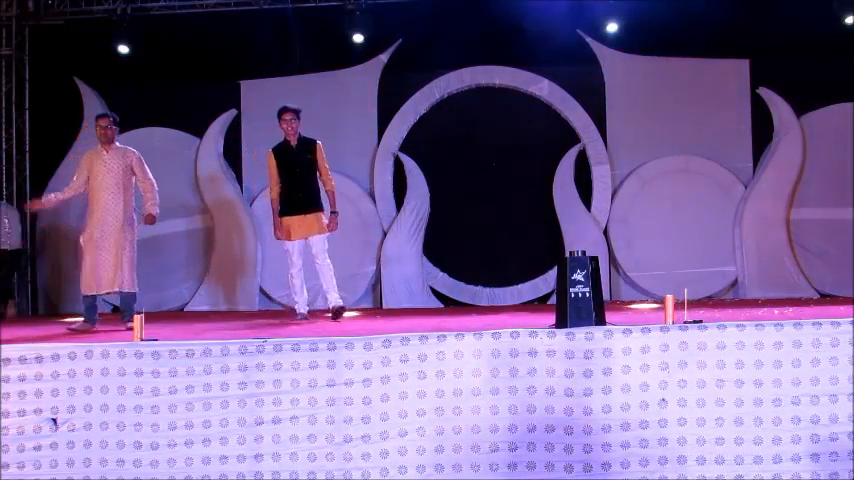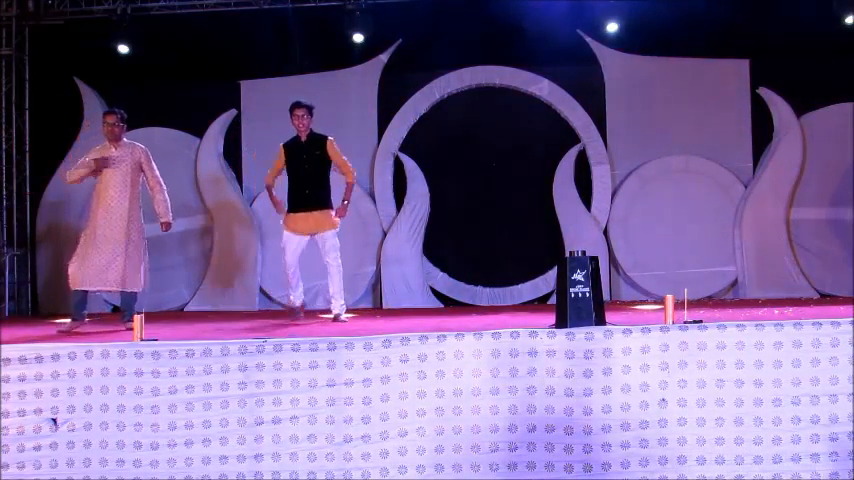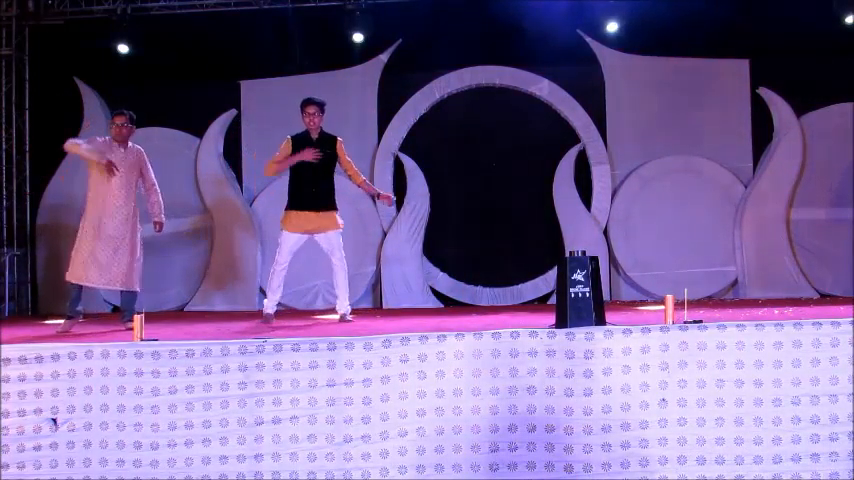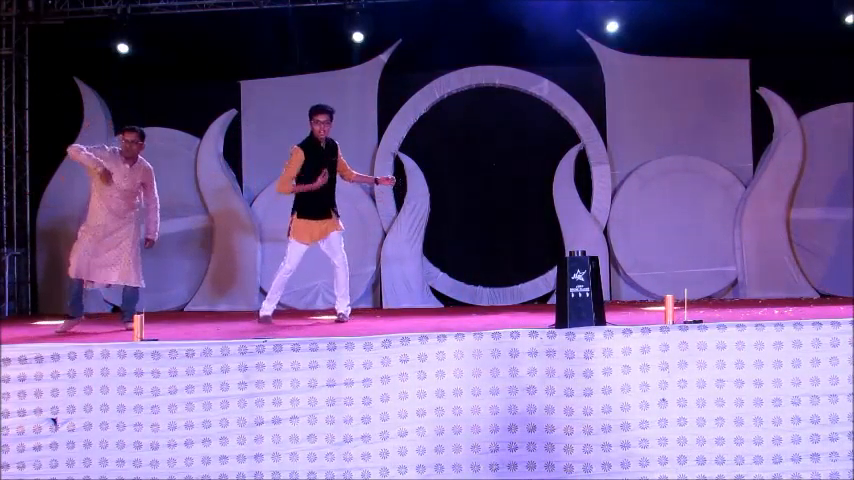
dt=0.3s
person 1, frame 1
left shoulder: (315, 146)
right shoulder: (275, 153)
left elbow: (327, 181)
right elbow: (275, 190)
left wrist: (333, 212)
right wrist: (276, 222)
left hip: (314, 214)
right hip: (289, 217)
left knee: (322, 259)
right knee: (295, 265)
left ankle: (335, 303)
right ankle: (301, 308)
person 1, frame 2
left shoulder: (326, 143)
right shoulder: (286, 148)
left elbow: (349, 173)
right elbow: (270, 178)
left wrist: (345, 201)
right wrist: (273, 198)
left hip: (323, 212)
right hip: (296, 214)
left knee: (332, 259)
right knee: (290, 261)
left ankle: (338, 309)
right ankle: (297, 300)
person 1, frame 3
left shoulder: (334, 143)
right shoulder: (292, 142)
left elbow: (353, 174)
right elbow: (269, 170)
left wrist: (377, 194)
right wrist: (298, 158)
left hip: (326, 213)
right hip: (297, 213)
left knee: (338, 260)
right knee: (281, 261)
left ankle: (343, 310)
right ankle: (269, 308)
person 1, frame 4
left shoulder: (333, 147)
right shoulder: (300, 150)
left elbow: (347, 173)
right elbow: (282, 186)
left wrist: (377, 180)
right wrist: (314, 185)
left hip: (329, 219)
right hip: (305, 220)
left knee: (341, 262)
right knee: (289, 266)
left ankle: (342, 309)
right ankle: (266, 310)
person 2, frame 1
left shoulder: (130, 155)
right shoulder: (89, 158)
left elbow: (148, 184)
right elbow: (75, 187)
left wrist: (151, 210)
right wrist: (46, 201)
left hip: (122, 222)
right hip: (96, 223)
left knee: (124, 266)
right knee: (91, 268)
left ankle: (128, 317)
right ankle: (89, 319)
person 2, frame 2
left shoulder: (138, 151)
right shoulder: (96, 154)
left elbow: (156, 184)
right elbow: (72, 177)
left wrist: (165, 215)
right wrist: (91, 166)
left hip: (128, 221)
right hip: (100, 221)
left knee: (129, 267)
right knee: (82, 265)
left ankle: (129, 317)
right ankle: (77, 316)
person 2, frame 3
left shoulder: (139, 154)
right shoulder: (100, 145)
left elbow: (150, 187)
right elbow: (70, 145)
left wrist: (157, 215)
right wrist: (99, 159)
left hip: (125, 220)
right hip: (96, 218)
left knee: (128, 267)
right knee: (81, 265)
left ankle: (128, 317)
right ankle: (73, 314)
person 2, frame 4
left shoulder: (145, 169)
right shoulder: (106, 154)
left elbow: (151, 202)
right elbow: (74, 150)
left wrist: (151, 233)
right wrist: (98, 167)
left hip: (126, 225)
right hip: (96, 224)
left knee: (130, 272)
right knee: (78, 266)
left ankle: (129, 318)
right ankle: (74, 315)
